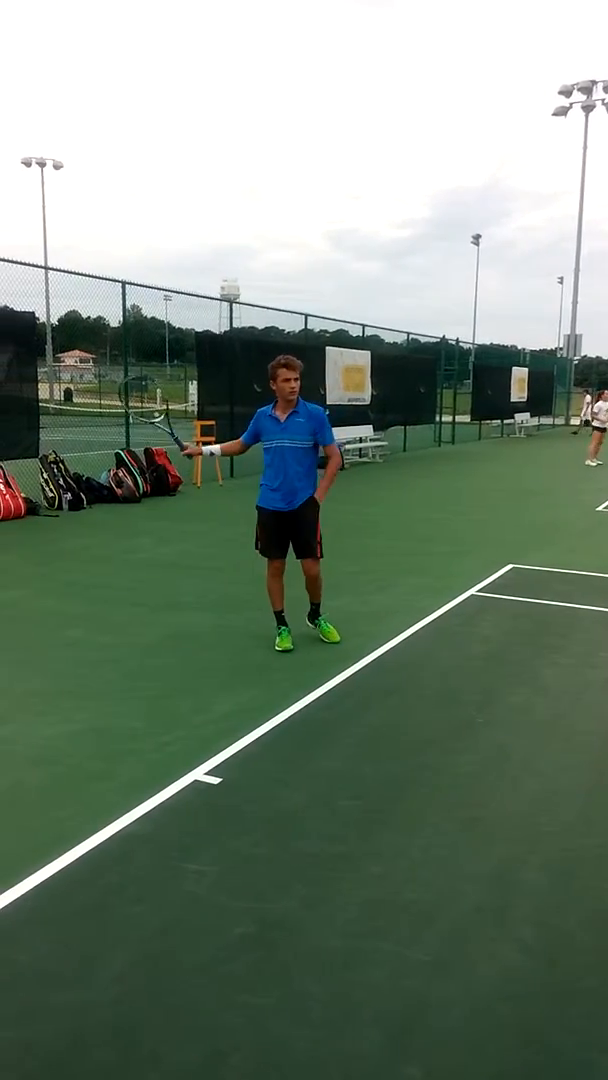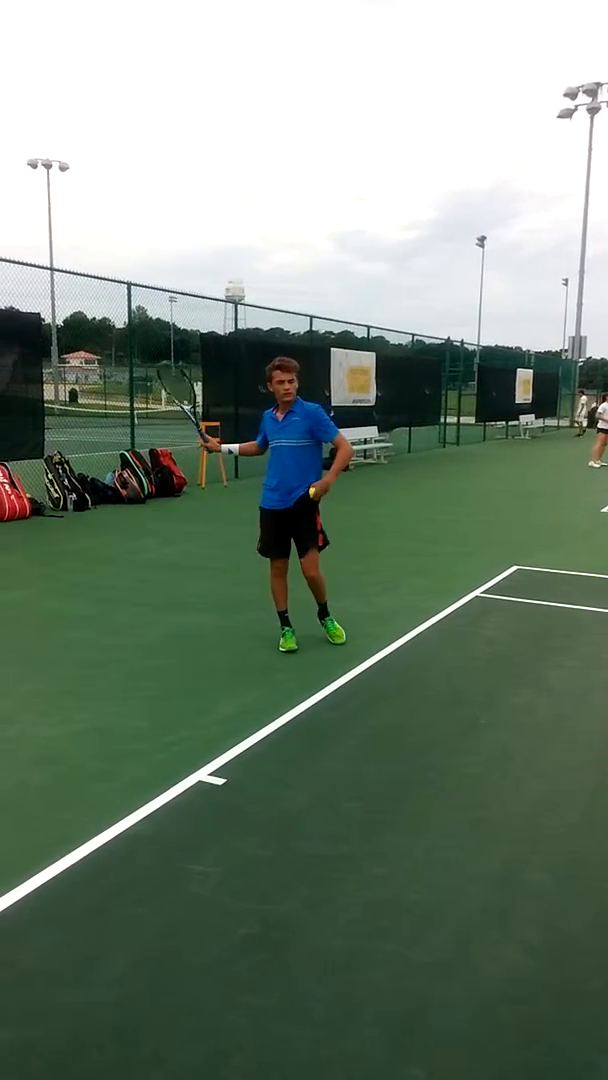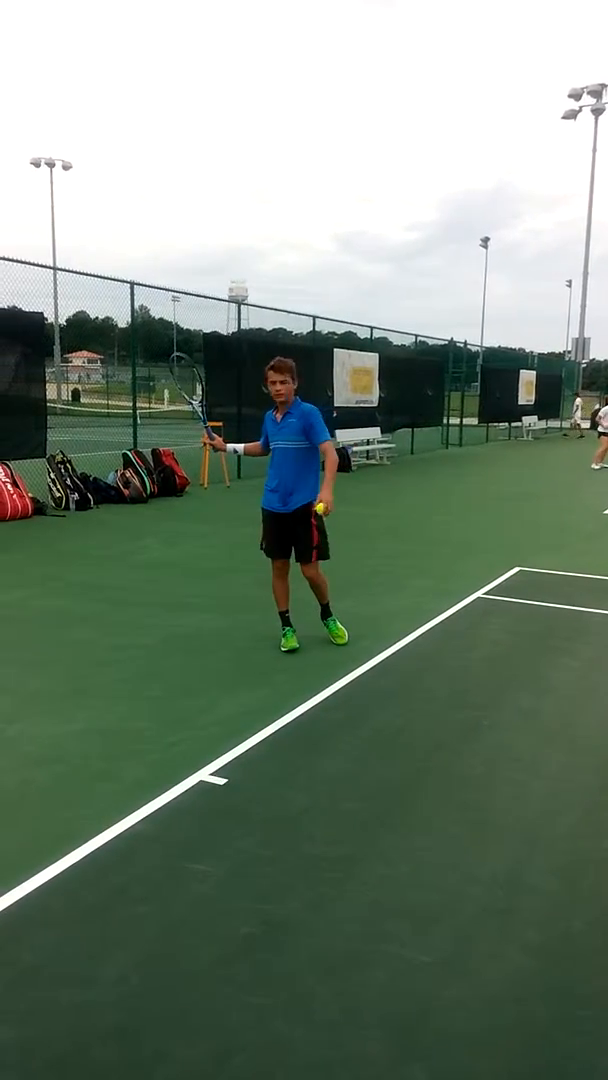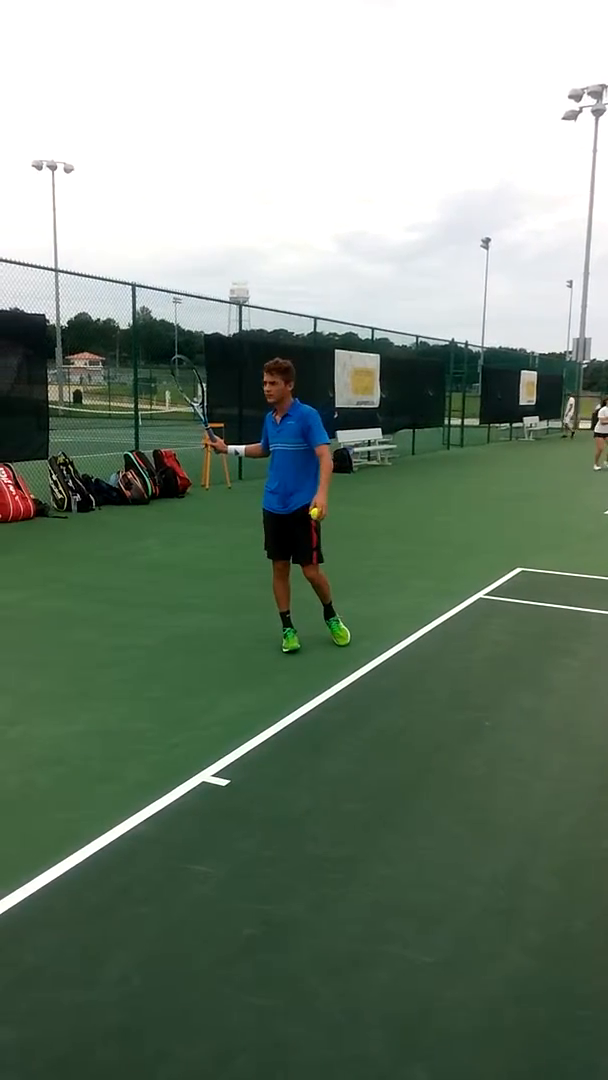
dt=0.3s
person 1, frame 1
left shoulder: (315, 415)
right shoulder: (262, 417)
left elbow: (334, 458)
right elbow: (241, 445)
left wrist: (319, 495)
right wrist: (203, 450)
left hip: (304, 504)
right hip: (270, 505)
left knee: (312, 568)
right knee: (275, 566)
left ankle: (316, 616)
right ankle: (282, 627)
person 1, frame 2
left shoulder: (312, 412)
right shoulder: (268, 417)
left elbow: (345, 448)
left wrist: (328, 478)
right wrist: (221, 447)
left hip: (304, 502)
right hip: (271, 504)
left knee: (310, 568)
right knee: (278, 567)
left ankle: (325, 616)
right ankle: (285, 628)
person 1, frame 3
left shoulder: (309, 413)
right shoulder: (269, 418)
left elbow: (330, 454)
left wrist: (326, 490)
right wrist: (226, 446)
left hip: (304, 506)
right hip: (273, 506)
left knee: (311, 570)
right knee: (279, 567)
left ankle: (328, 617)
right ankle: (287, 627)
person 1, frame 4
left shoulder: (307, 416)
right shoulder: (269, 419)
left elbow: (325, 457)
left wrist: (321, 493)
right wrist: (228, 448)
left hip: (303, 507)
right hip: (273, 507)
left knee: (311, 570)
right knee: (279, 568)
left ankle: (331, 617)
right ankle: (288, 628)
